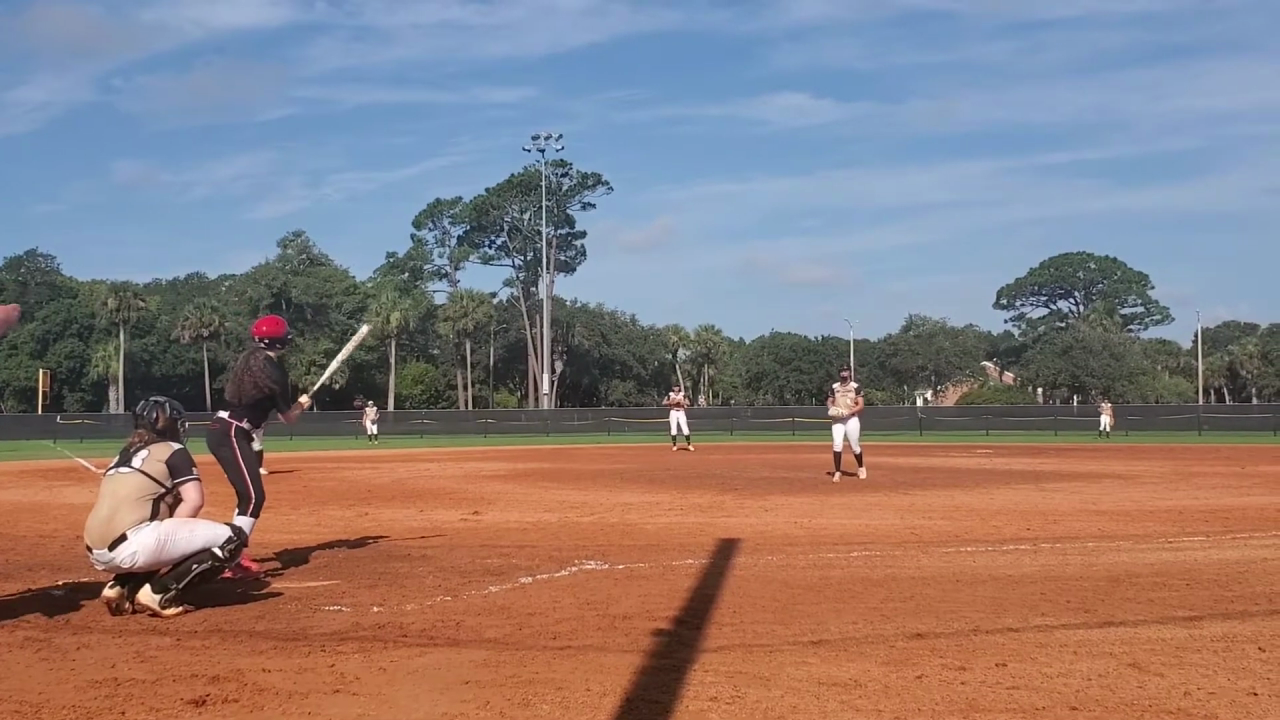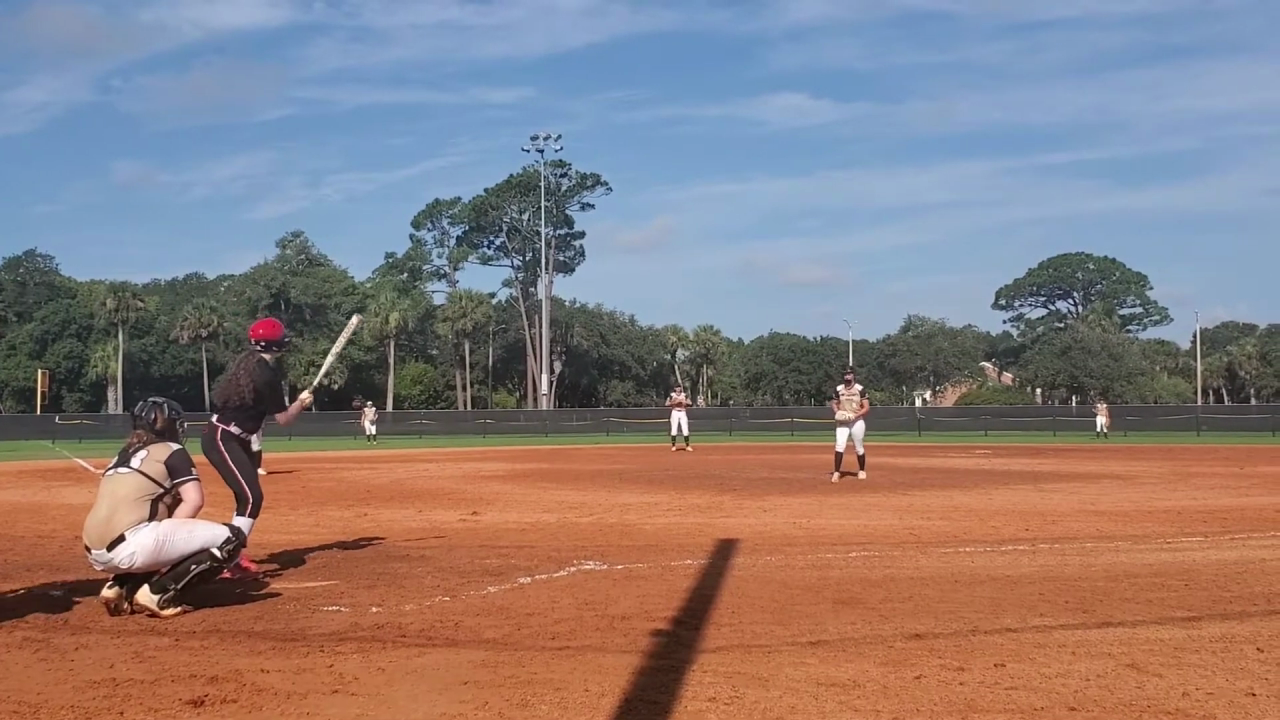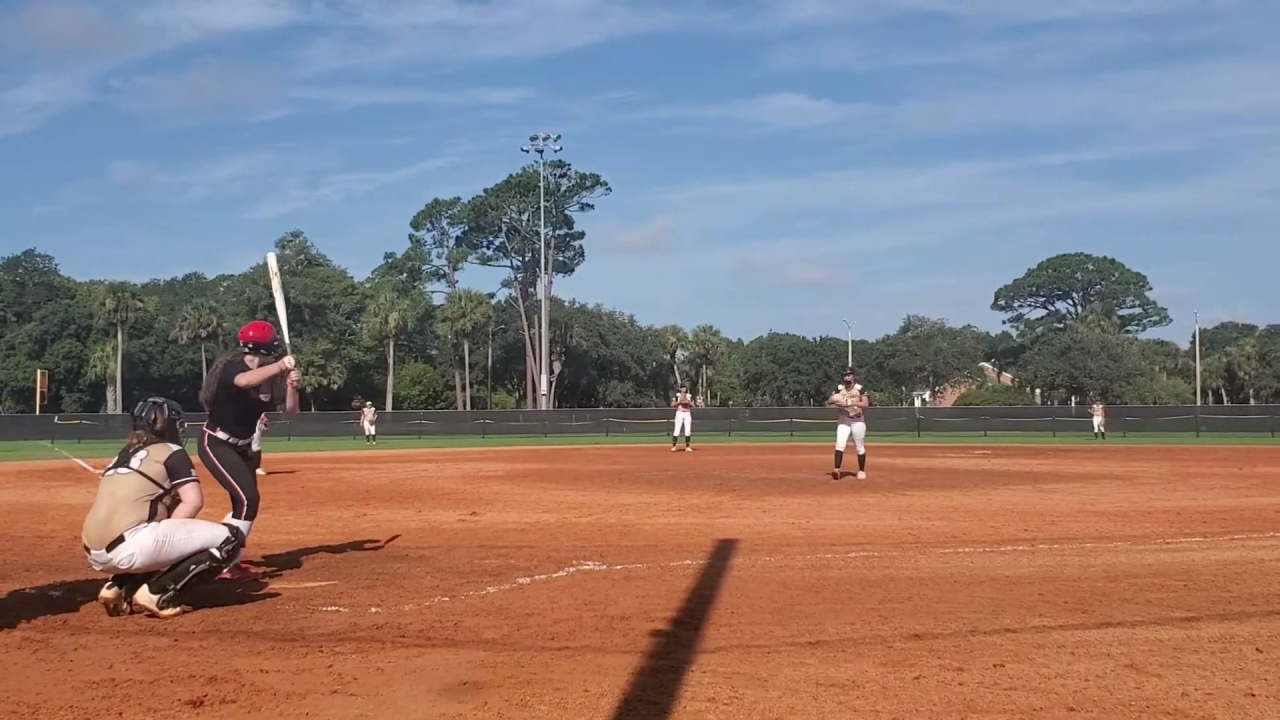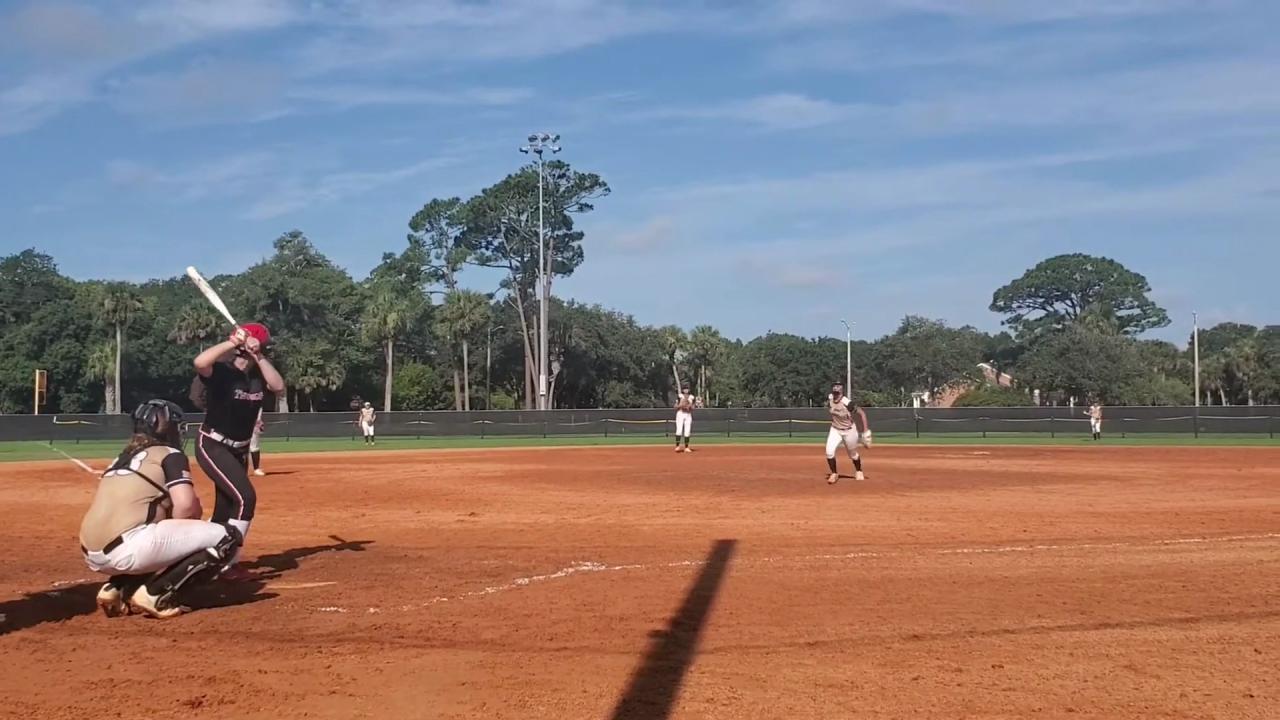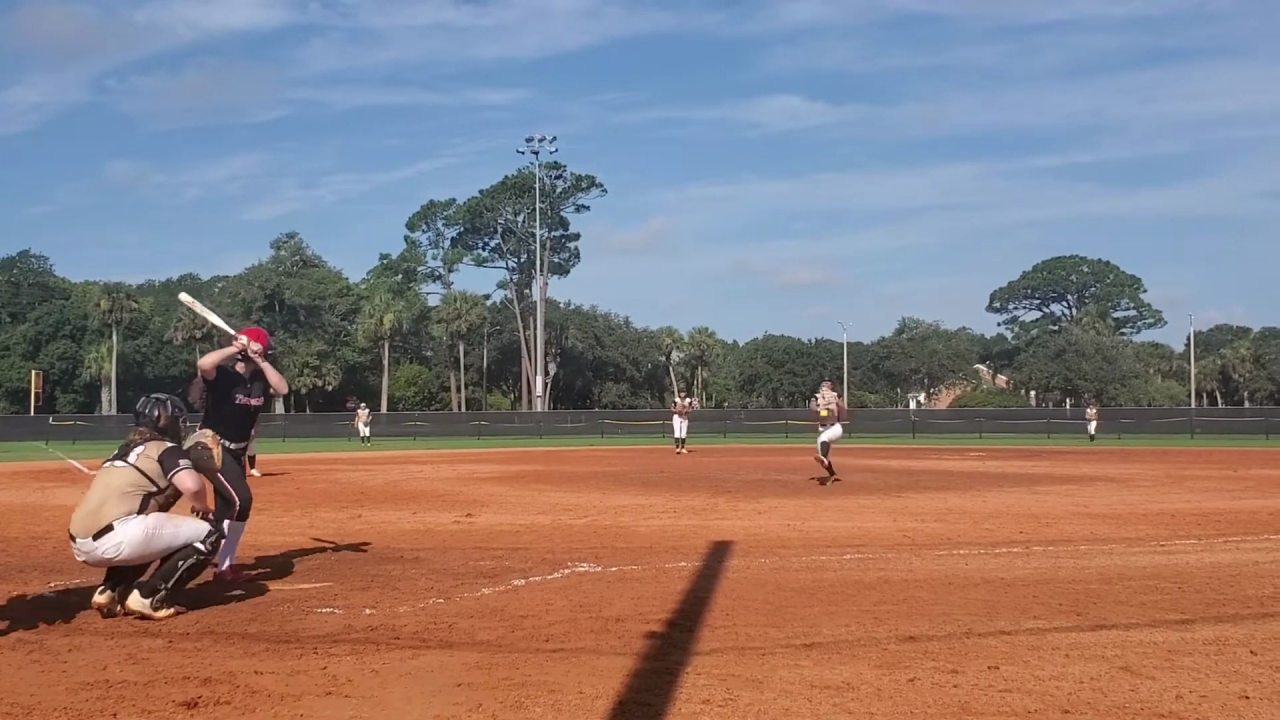
dt=0.3s
person 1, frame 1
left shoulder: (250, 361)
right shoulder: (274, 371)
right elbow: (287, 416)
left wrist: (295, 404)
right wrist: (301, 405)
left hip: (224, 432)
right hip: (231, 435)
left knee: (248, 496)
right knee: (254, 497)
right ankle: (232, 561)
person 1, frame 2
left shoulder: (251, 366)
right shoulder: (267, 374)
right elbow: (282, 419)
left wrist: (295, 405)
right wrist: (300, 403)
left hip: (237, 440)
right hip: (222, 439)
left knee: (248, 498)
right knee: (252, 497)
right ankle: (230, 562)
person 1, frame 3
left shoulder: (264, 374)
right shoulder: (232, 368)
left elbow: (289, 410)
right elbow: (245, 381)
left wrist: (292, 386)
right wrist: (280, 366)
left hip: (240, 446)
right hip: (216, 444)
left knee: (245, 501)
right knee: (248, 499)
right ankle: (229, 564)
person 1, frame 4
left shoulder: (257, 374)
right shoulder: (222, 372)
left elbow: (278, 386)
right elbow: (199, 362)
left wrist: (257, 356)
right wrist: (231, 342)
left hip: (238, 450)
right hip: (213, 446)
left knee: (226, 509)
right knee: (245, 498)
right ankle: (227, 566)
person 1, frame 5
left shoulder: (259, 378)
right shoulder: (223, 374)
left elbow: (283, 389)
right elbow: (203, 364)
left wrist: (259, 360)
right wrist: (235, 347)
left hip: (237, 451)
right hip: (210, 446)
left knee: (227, 512)
right knee: (241, 500)
right ankle: (224, 567)
person 2, frame 1
left shoulder: (125, 454)
right shoulder: (172, 450)
right elbow: (194, 500)
right wrist: (169, 536)
left hip: (98, 552)
right hip: (130, 545)
right knee: (232, 537)
left ankle: (121, 587)
right ankle: (159, 593)
person 2, frame 2
left shoulder: (124, 454)
right shoulder: (171, 450)
right elbow: (194, 500)
right wrist: (168, 538)
left hip: (96, 553)
right hip: (129, 546)
right knee: (231, 538)
left ankle: (119, 588)
right ankle: (158, 594)
person 2, frame 3
left shoulder: (125, 455)
right shoulder: (171, 451)
right elbow: (193, 501)
right wrist: (168, 539)
left hip: (96, 553)
right hip: (128, 547)
right knee: (229, 538)
left ankle: (117, 588)
right ankle: (157, 594)
person 2, frame 4
left shoulder: (124, 457)
right shoulder: (170, 455)
right elbow: (185, 503)
right wrist: (193, 521)
right hip: (127, 548)
left knee: (163, 537)
right knee: (226, 537)
left ankle: (115, 589)
right ankle: (155, 594)
person 2, frame 5
left shoulder: (126, 449)
right shoulder: (167, 449)
right elbow: (192, 485)
right wrist: (202, 505)
left hip: (81, 544)
right hip: (113, 538)
left knee: (154, 530)
right knee: (208, 533)
left ankle: (110, 592)
right ankle: (149, 598)
